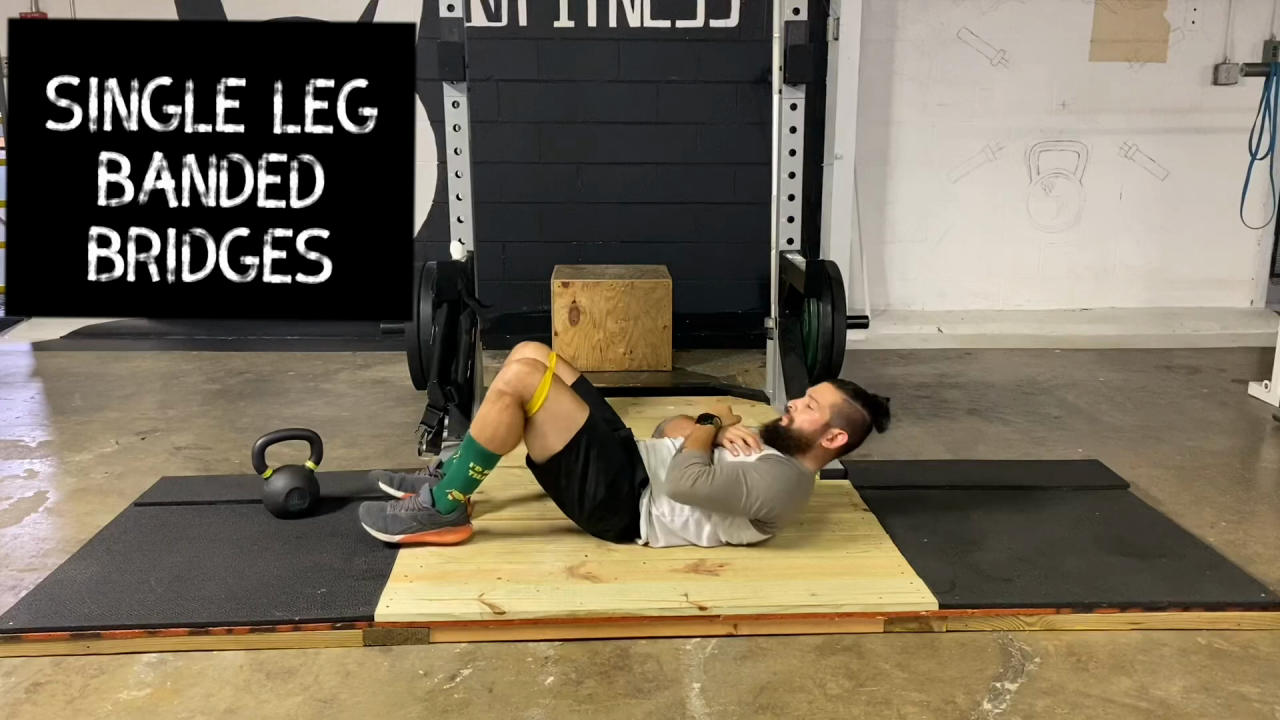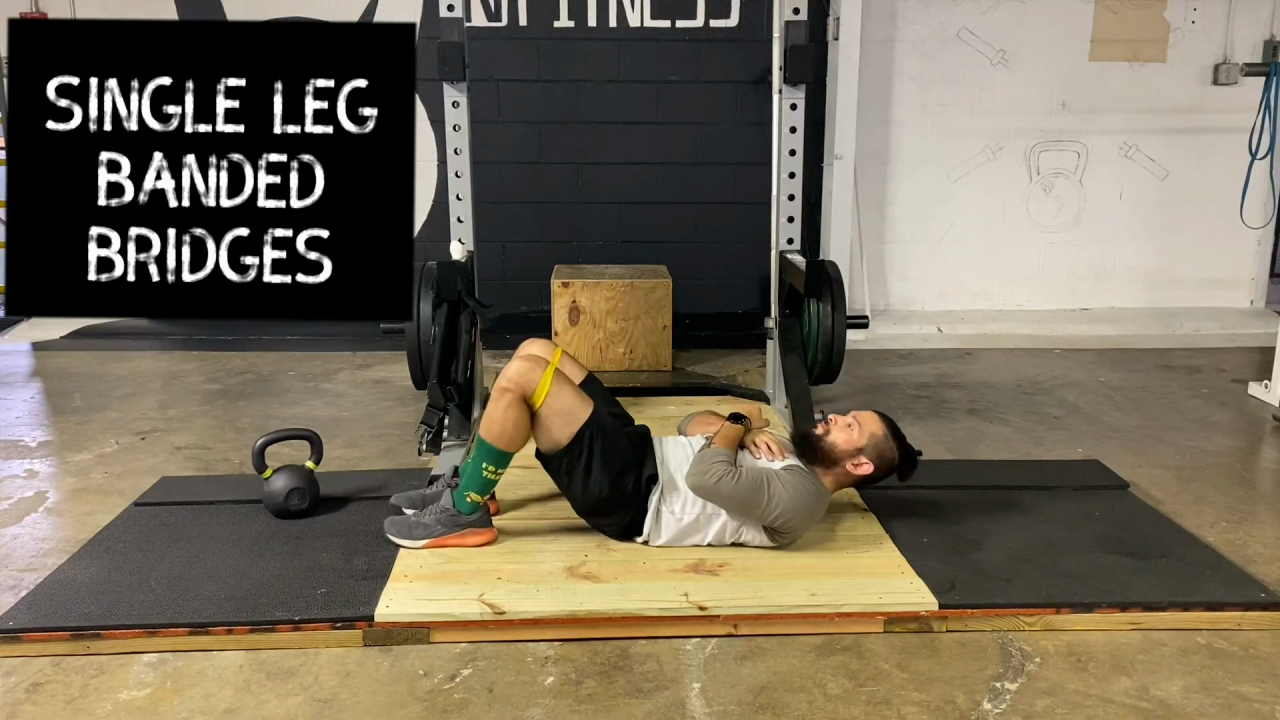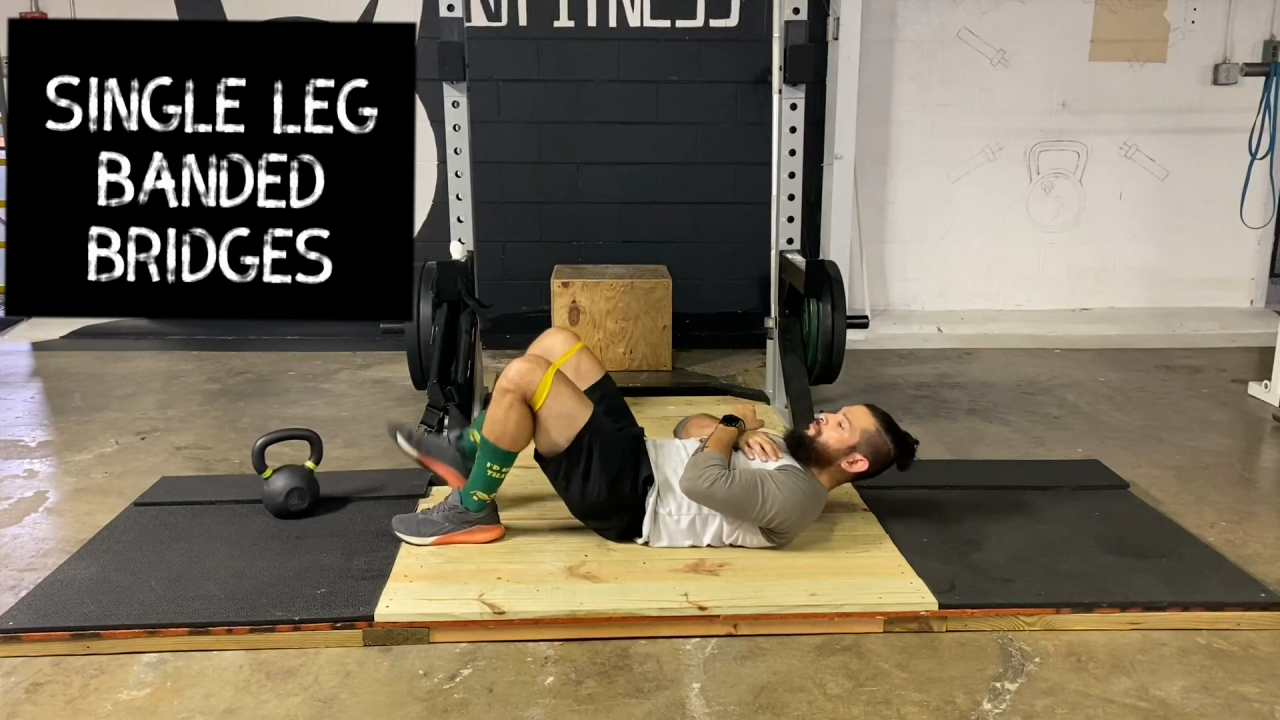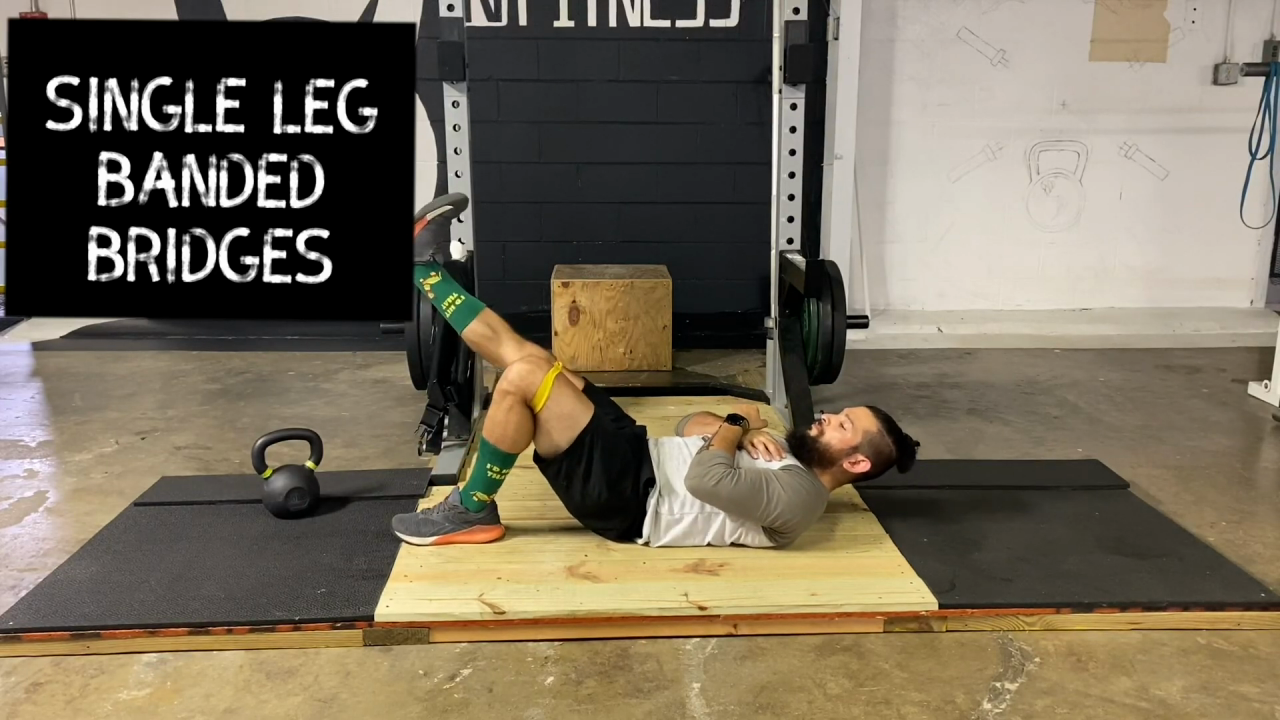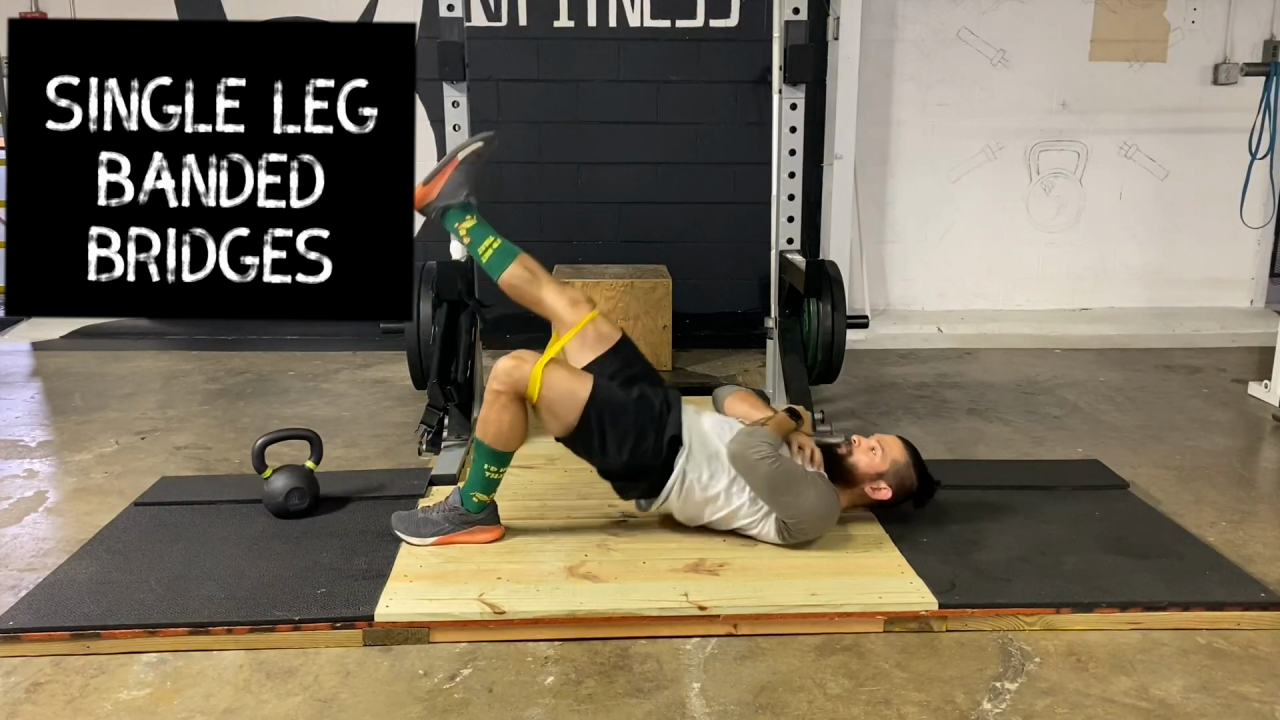
dt=1s
person 1, frame 1
left shoulder: (784, 481)
right shoulder: (773, 443)
left elbow: (682, 483)
right elbow: (670, 430)
left wrist: (713, 421)
right wrist: (722, 425)
left hip: (622, 502)
right hip: (630, 456)
left knee: (517, 379)
right knee: (529, 353)
left ankle: (443, 510)
right ankle: (450, 476)
person 1, frame 2
left shoulder: (798, 498)
right shoulder: (786, 454)
left elbow: (705, 476)
right elbow: (694, 424)
left wrist: (741, 422)
right wrist: (747, 430)
left hip: (628, 496)
right hip: (638, 452)
left knee: (521, 375)
right knee: (535, 351)
left ankle: (465, 512)
right ankle: (470, 482)
person 1, frame 3
left shoulder: (793, 498)
right shoulder: (785, 454)
left elbow: (699, 481)
right elbow: (690, 428)
left wrist: (733, 425)
right wrist: (740, 432)
left hip: (625, 499)
right hip: (635, 452)
left knee: (521, 376)
right knee: (555, 342)
left ankle: (471, 512)
right ankle: (463, 455)
person 1, frame 4
left shoulder: (797, 497)
right shoulder: (785, 453)
left elbow: (704, 479)
right elbow: (691, 425)
left wrist: (737, 423)
right wrist: (745, 428)
left hip: (626, 498)
right hip: (638, 454)
left knee: (523, 376)
right knee: (521, 354)
left ankle: (472, 511)
right ankle: (429, 271)
person 1, frame 5
left shoulder: (813, 507)
right shoulder: (808, 462)
left elbow: (746, 450)
right elbow: (728, 397)
left wrist: (788, 421)
right wrist: (789, 424)
left hip: (652, 453)
right hip: (664, 417)
left knee: (511, 372)
right knee: (566, 302)
left ankle: (472, 511)
right ankle: (456, 210)
